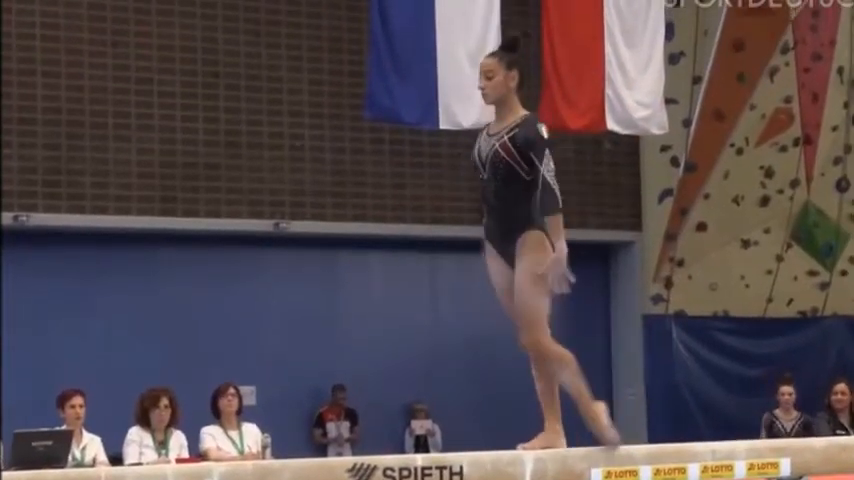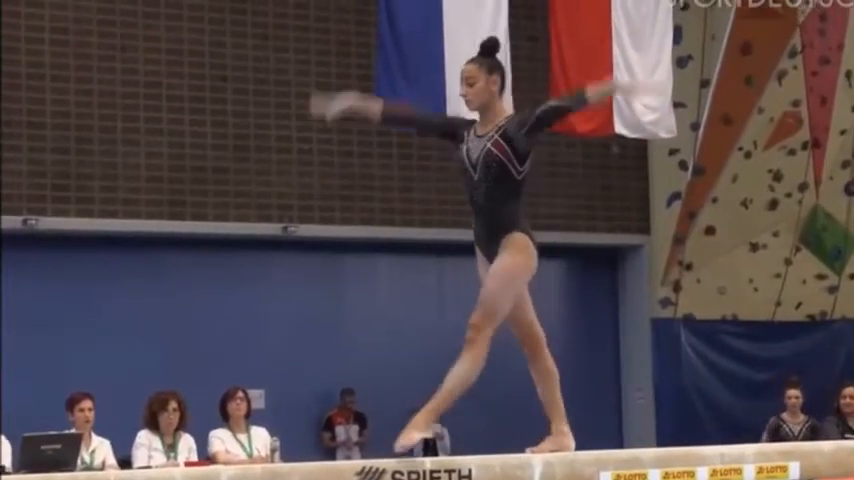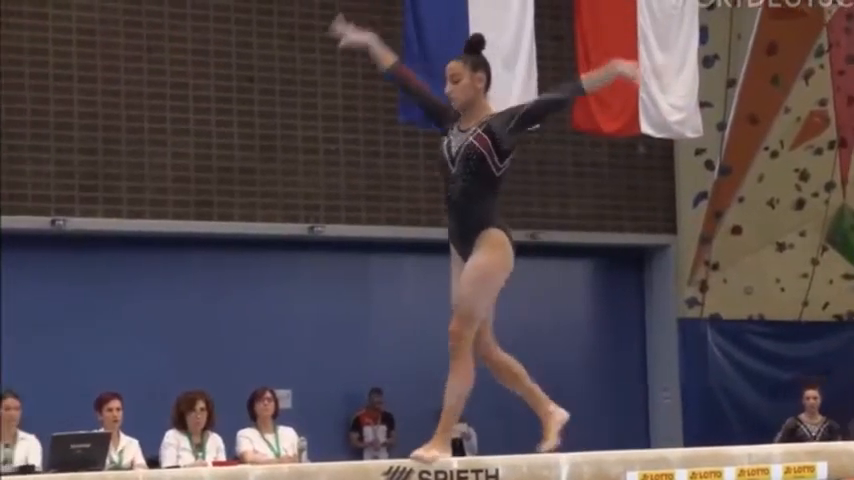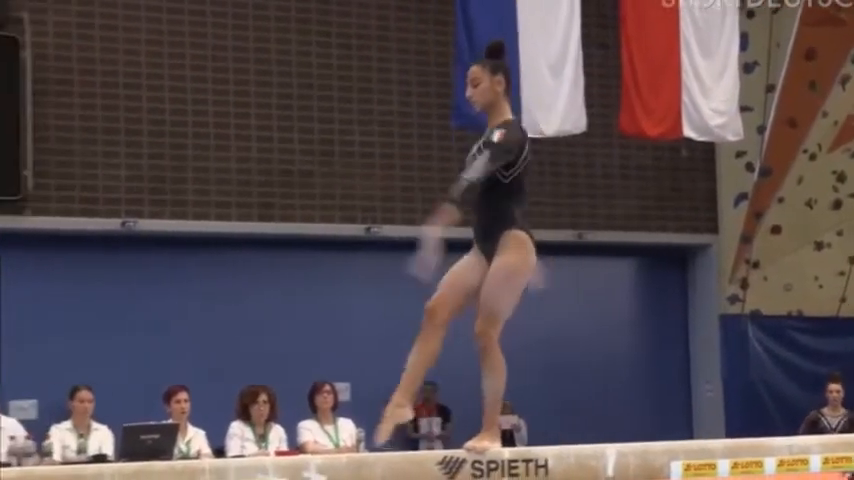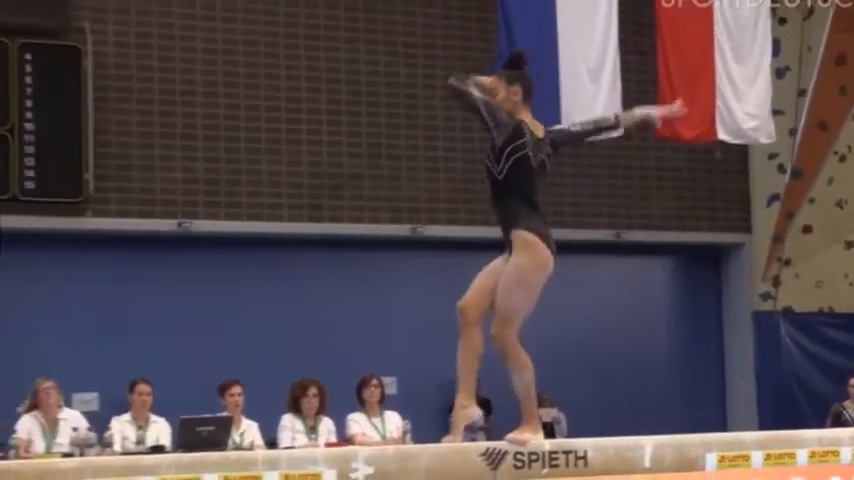
dt=0.3s
person 1, frame 1
left shoulder: (530, 130)
right shoulder: (486, 134)
left elbow: (548, 191)
left wrist: (559, 253)
left hip: (530, 240)
right hip: (496, 243)
left knee: (537, 339)
right knee: (530, 341)
left ankle: (591, 407)
right ankle: (552, 430)
person 1, frame 2
left shoulder: (521, 127)
right shoulder: (465, 130)
left elbow: (568, 103)
right elbow: (408, 115)
left wrist: (614, 87)
right wrist: (353, 103)
left hip: (514, 244)
right hip: (487, 246)
left knee: (477, 333)
right knee: (531, 341)
left ankle: (423, 421)
right ankle: (560, 431)
person 1, frame 3
left shoulder: (505, 123)
right shoulder: (450, 124)
left elbow: (559, 97)
right elbow: (407, 82)
left wrist: (611, 70)
right wrist: (369, 41)
left hip: (490, 243)
right hip: (460, 246)
left knee: (459, 337)
right knee: (482, 347)
left ankle: (442, 440)
right ankle: (548, 411)
person 1, frame 4
left shoulder: (506, 134)
right shoulder: (495, 134)
left elbow: (469, 182)
left wrist: (434, 231)
left hip: (512, 245)
right hip: (486, 247)
left knee: (485, 335)
right knee: (435, 313)
left ankle: (490, 432)
right ankle: (401, 402)
person 1, frame 5
left shoulder: (507, 127)
right shoulder: (547, 135)
left elbow: (460, 87)
right elbow: (603, 124)
left wrist: (479, 85)
right wrist: (650, 111)
left hip: (530, 246)
right hip: (519, 246)
left knee: (503, 333)
right knee: (468, 310)
left ankle: (531, 424)
right ankle: (465, 403)
